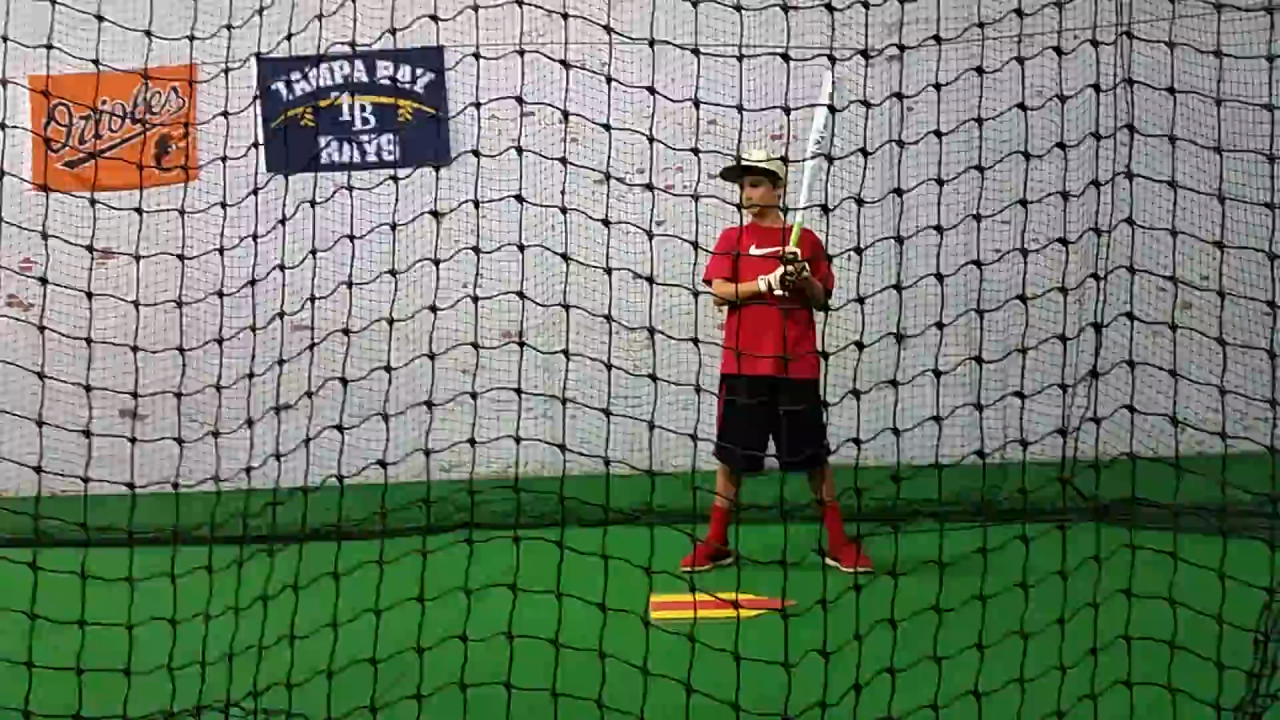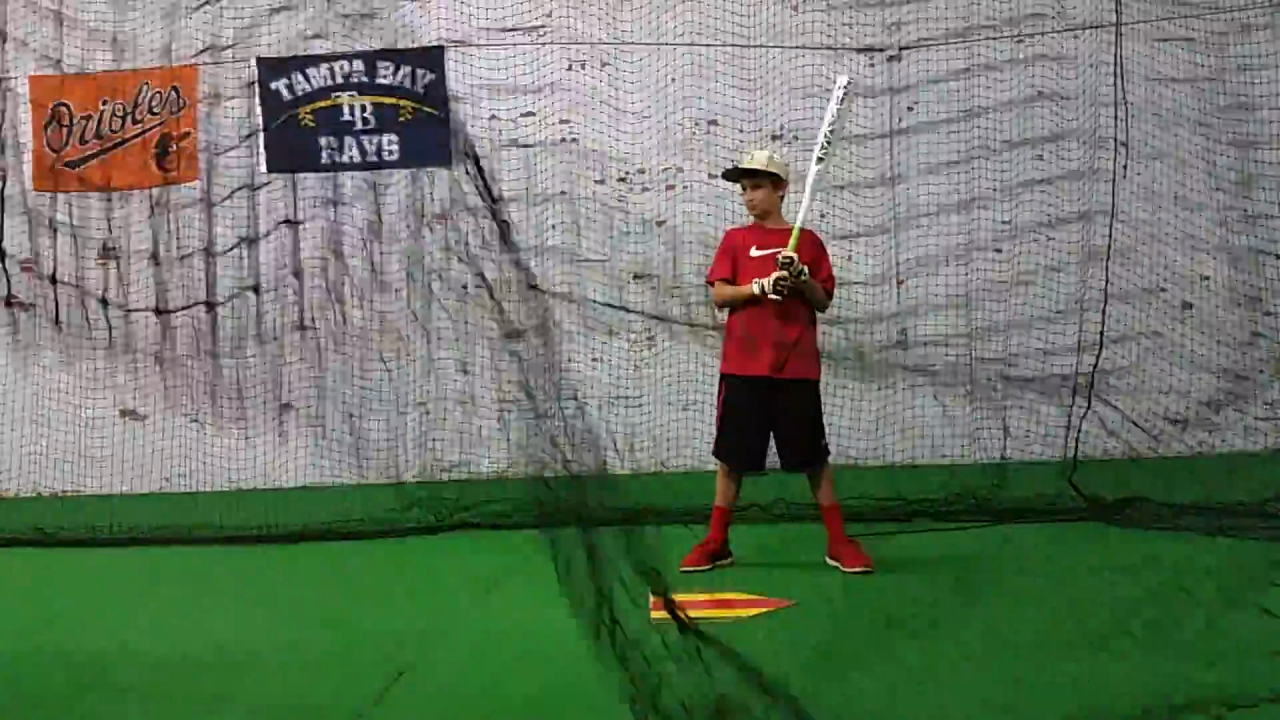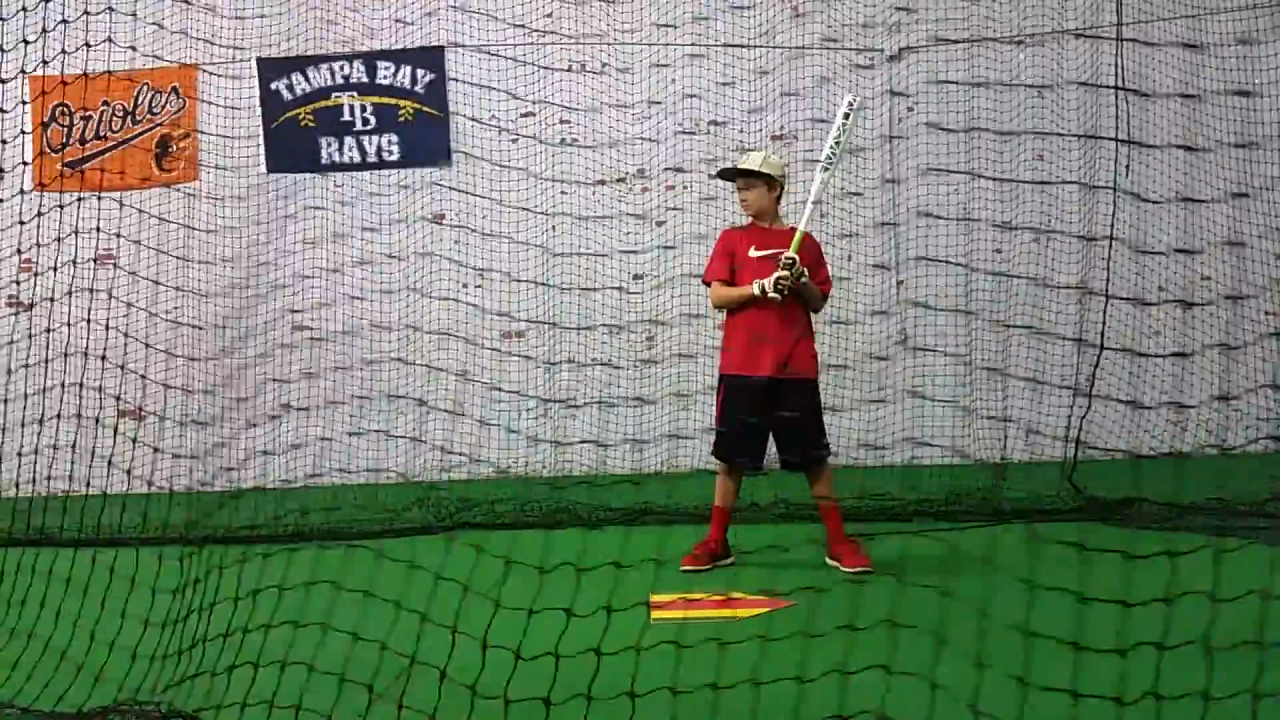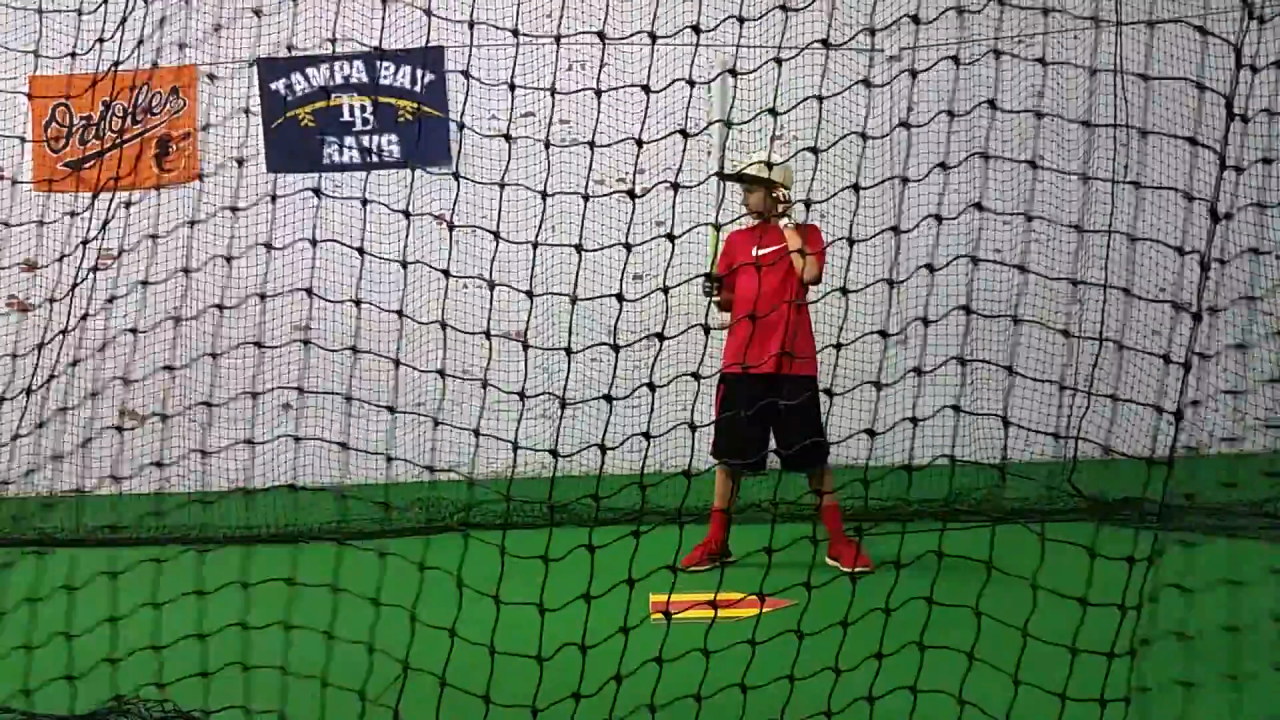
dt=1s
person 1, frame 1
left shoulder: (806, 240)
right shoulder: (733, 238)
left elbow: (822, 300)
right elbow: (719, 292)
left wrist: (802, 274)
right wrist: (768, 281)
left hip: (797, 365)
right hip: (744, 364)
left knee: (814, 455)
right knee: (731, 454)
left ankle: (837, 542)
right ankle: (716, 542)
person 1, frame 2
left shoulder: (808, 241)
right shoulder: (735, 239)
left elbow: (823, 302)
right elbow: (720, 295)
left wrist: (801, 278)
right wrist: (762, 286)
left hip: (797, 367)
right hip: (744, 366)
left knee: (814, 456)
right knee: (732, 454)
left ankle: (838, 542)
right ankle: (716, 541)
person 1, frame 3
left shoulder: (804, 243)
right shoulder: (731, 240)
left elbow: (819, 303)
right elbow: (717, 297)
left wrist: (801, 280)
right wrist: (762, 287)
left hip: (796, 366)
right hip: (742, 366)
left knee: (813, 455)
right knee: (731, 454)
left ankle: (838, 541)
right ankle: (716, 541)
person 1, frame 4
left shoulder: (807, 233)
right shoulder: (736, 240)
left elbow: (810, 274)
right elbow: (727, 301)
left wrist: (785, 221)
right wrist: (715, 290)
left hip: (794, 362)
right hip: (742, 361)
left knee: (813, 454)
right knee: (730, 453)
left ankle: (838, 541)
right ankle: (716, 541)
